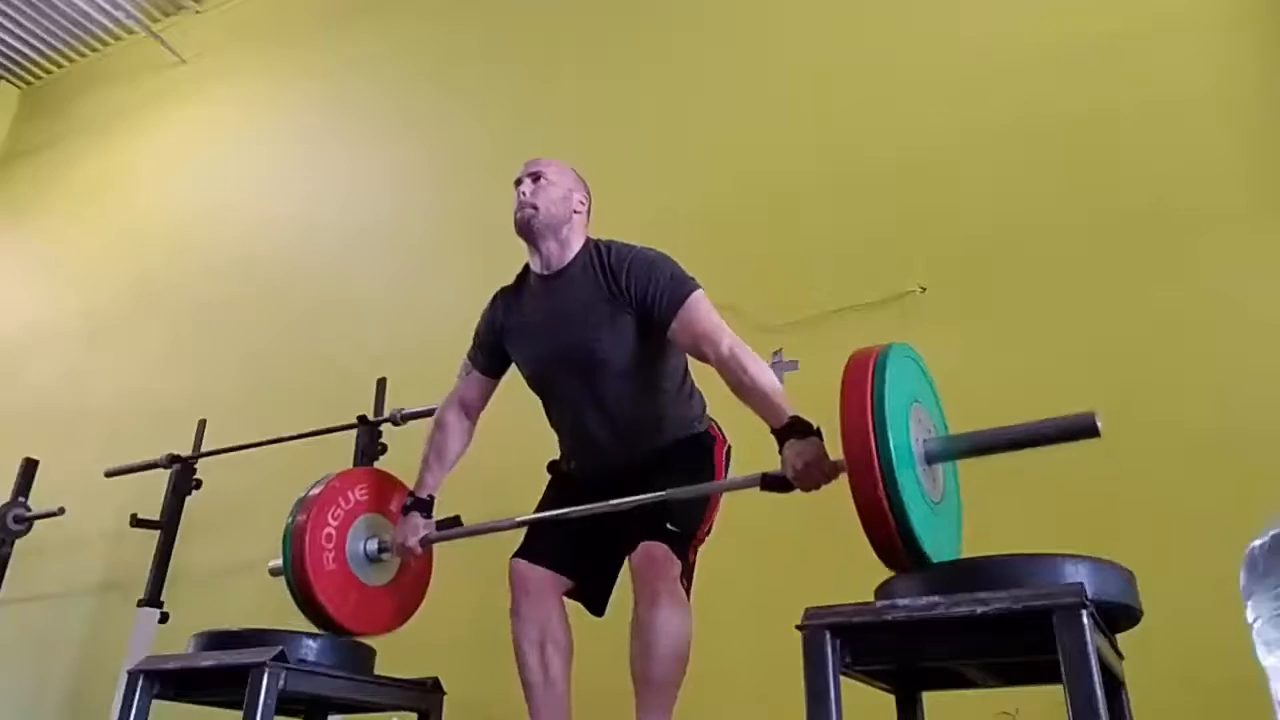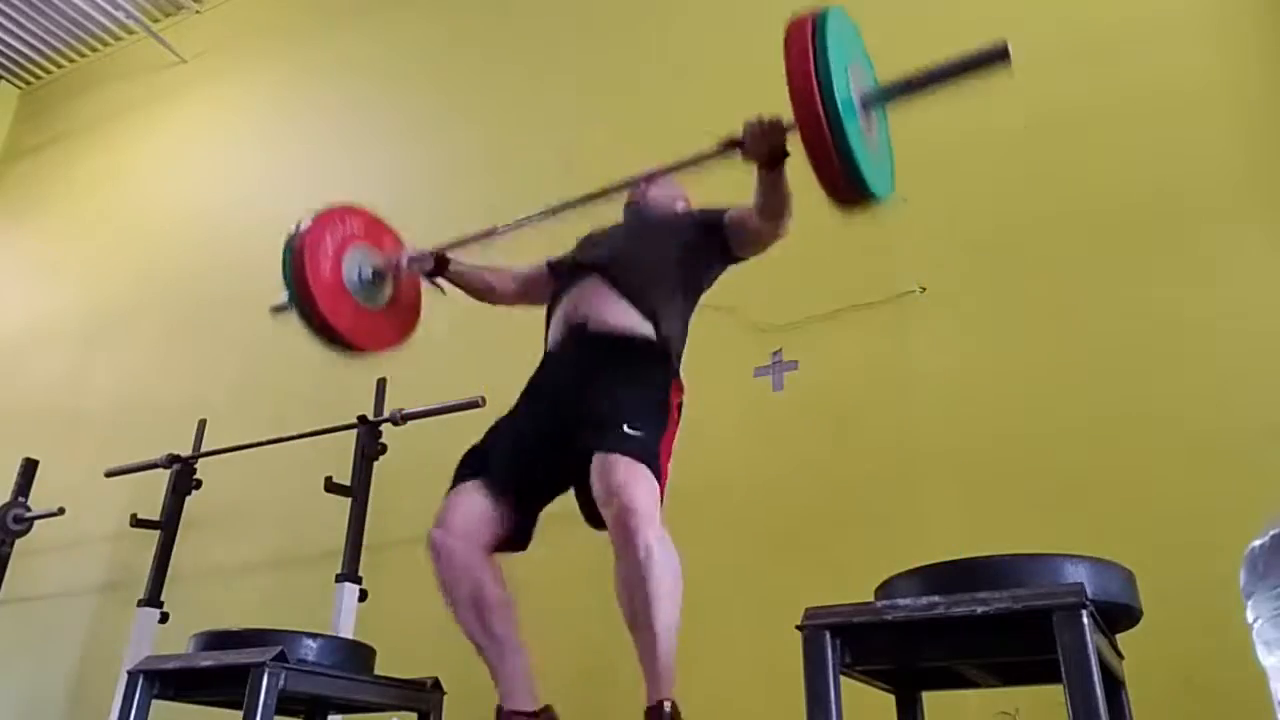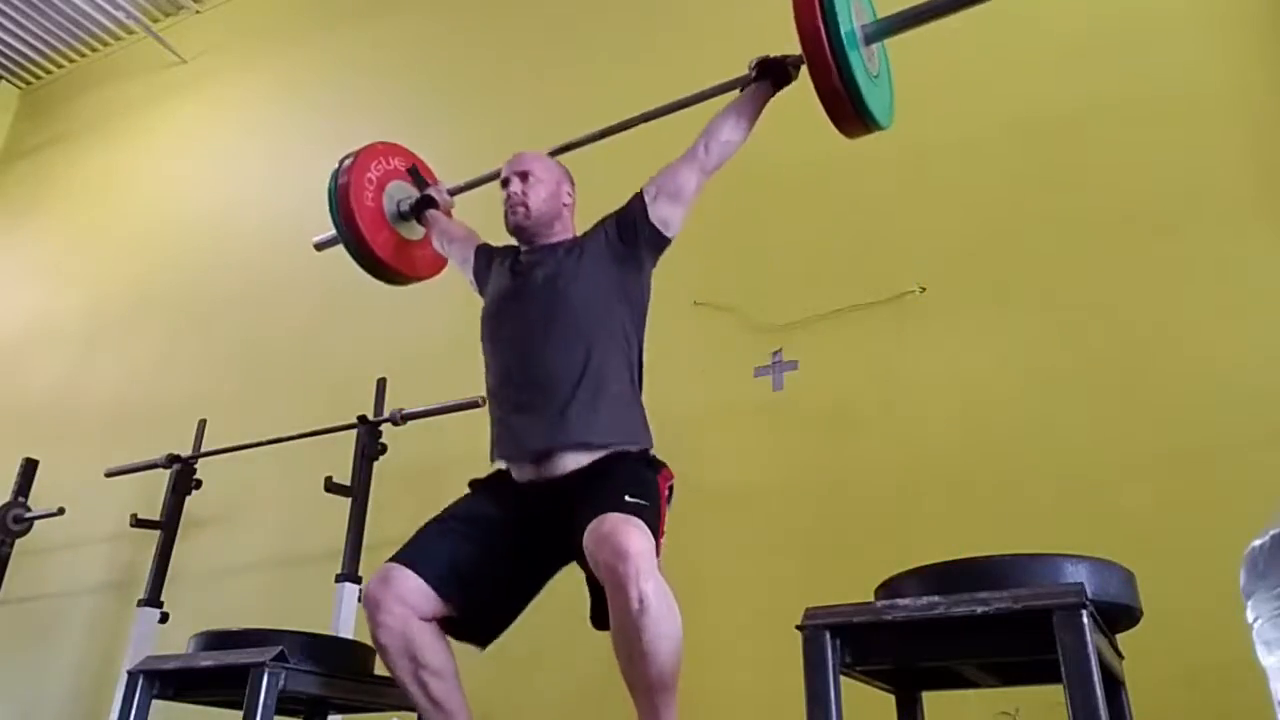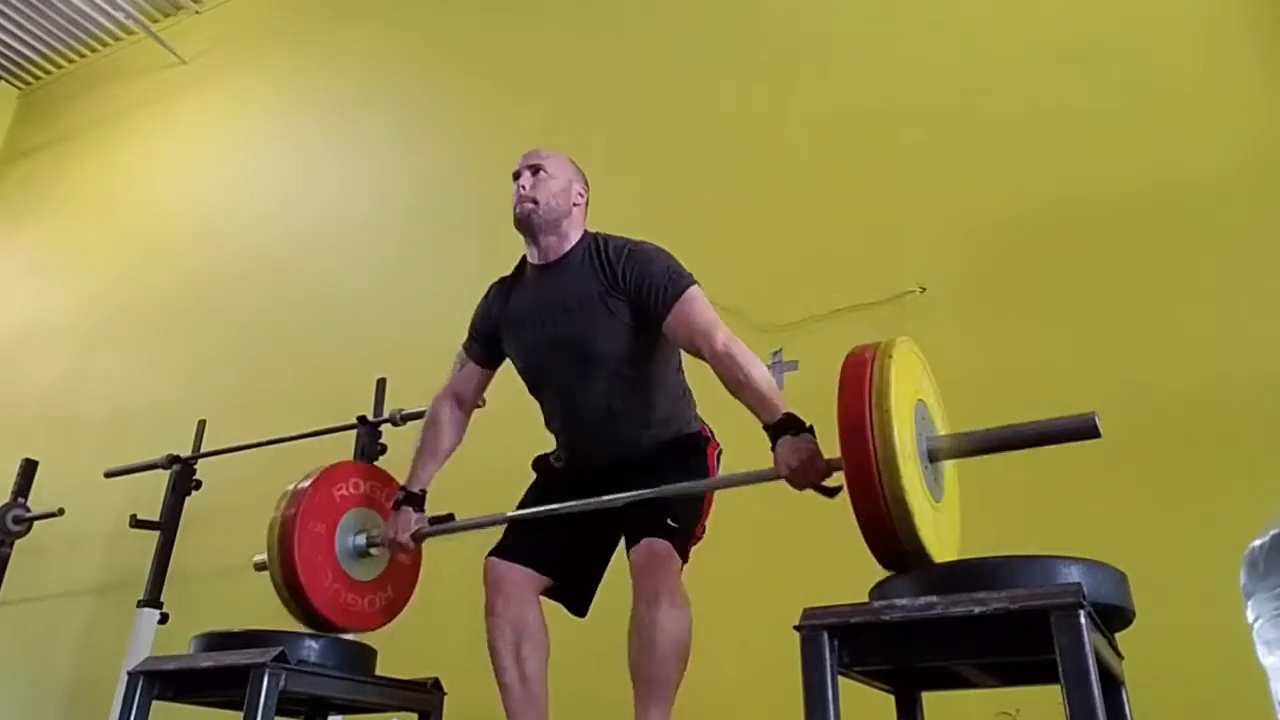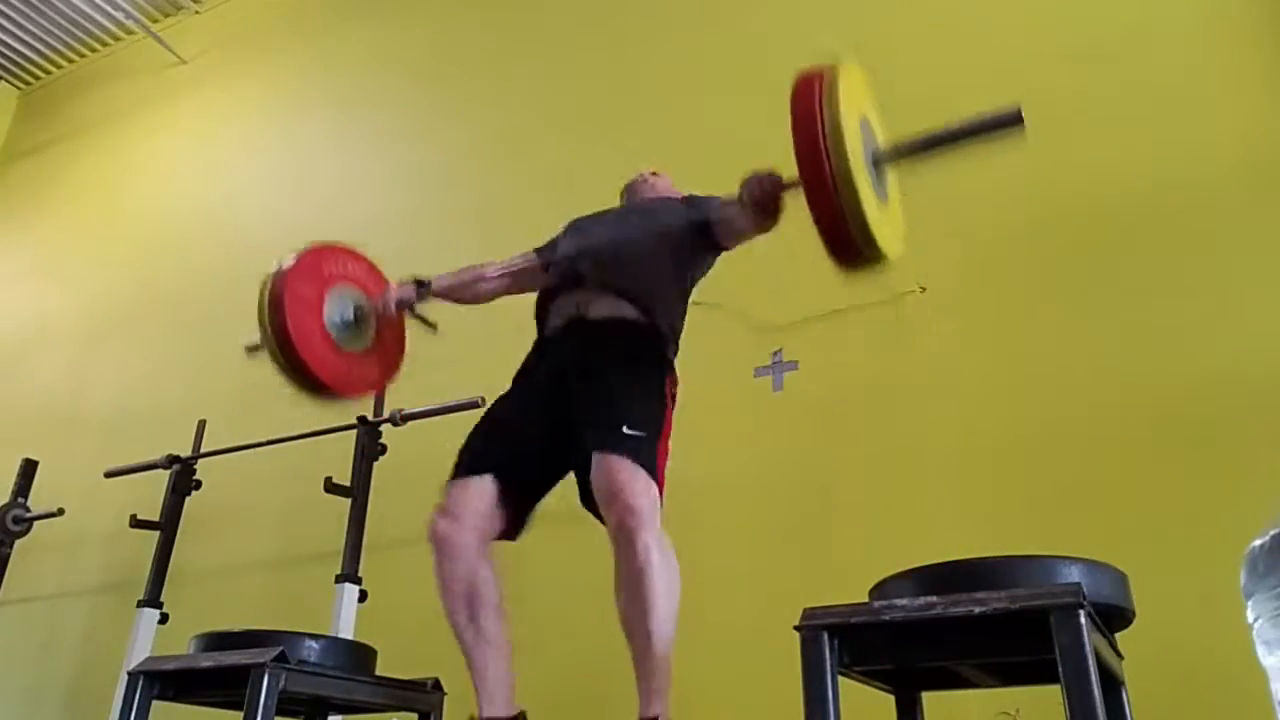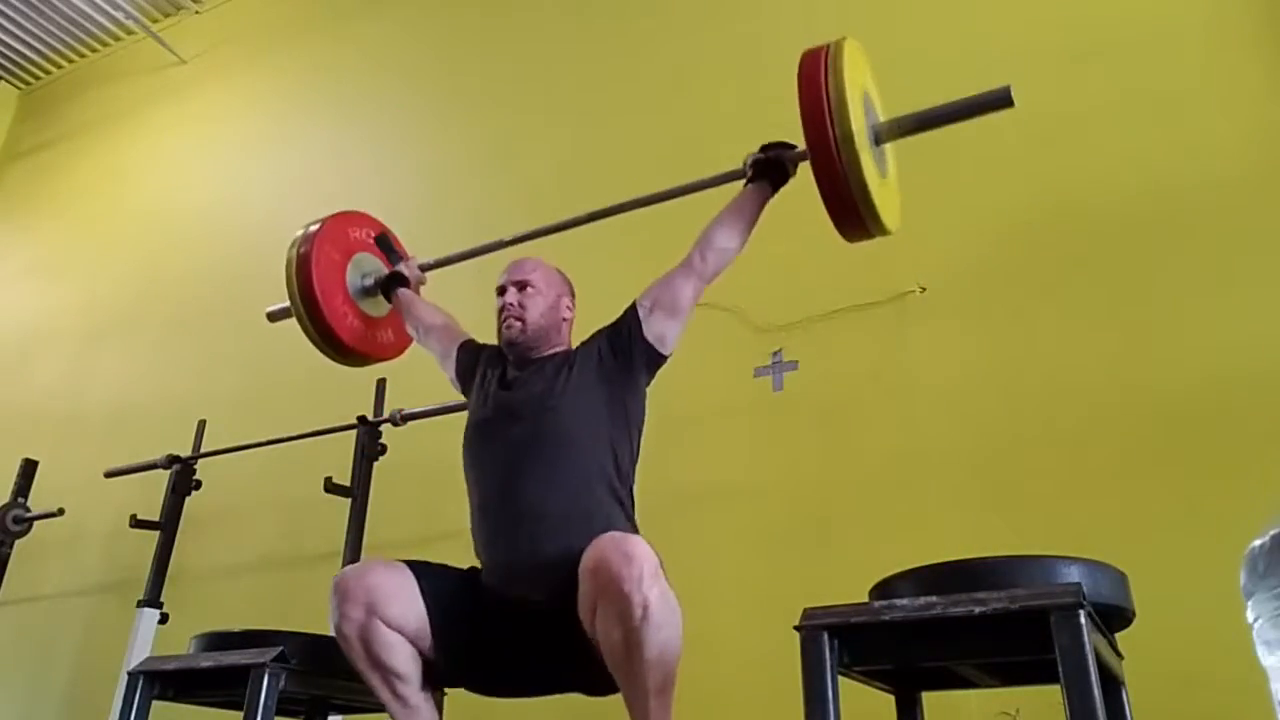
dt=0.5s
person 1, frame 1
left shoulder: (631, 270)
right shoulder: (507, 310)
left elbow: (722, 348)
right elbow: (460, 408)
left wrist: (794, 433)
right wrist: (420, 503)
left hip: (676, 455)
right hip: (588, 470)
left knee: (655, 566)
right knee: (531, 577)
person 1, frame 2
left shoulder: (694, 229)
right shoulder: (592, 246)
left elbow: (765, 227)
right elbow: (511, 286)
left wrist: (770, 161)
right wrist: (437, 267)
left hip: (632, 364)
right hip: (555, 380)
left knee: (627, 499)
right knee: (457, 532)
person 1, frame 3
left shoulder: (616, 247)
right shoulder: (498, 271)
left elbow: (701, 161)
right elbow: (455, 242)
left wrist: (762, 88)
left hip: (610, 471)
right hip: (515, 493)
left knee: (625, 560)
right knee: (390, 598)
person 1, frame 4
left shoulder: (629, 265)
right shoulder: (502, 301)
left elbow: (716, 346)
right elbow: (455, 403)
left wrist: (785, 430)
right wrist: (412, 496)
left hip: (667, 456)
right hip: (580, 467)
left knee: (655, 566)
right knee: (506, 577)
person 1, frame 5
left shoulder: (690, 215)
right shoulder: (580, 229)
left elbow: (743, 219)
right elbow: (501, 275)
left wrist: (761, 199)
right wrist: (426, 288)
left hip: (626, 357)
right hip: (549, 366)
left knee: (632, 513)
right knee: (456, 528)
person 1, frame 6
left shoulder: (610, 363)
right shoulder: (483, 373)
left elbow: (698, 268)
right elbow: (433, 330)
left wrist: (764, 183)
left hip: (596, 615)
right hip: (498, 619)
left knee: (623, 563)
right knee: (360, 591)
